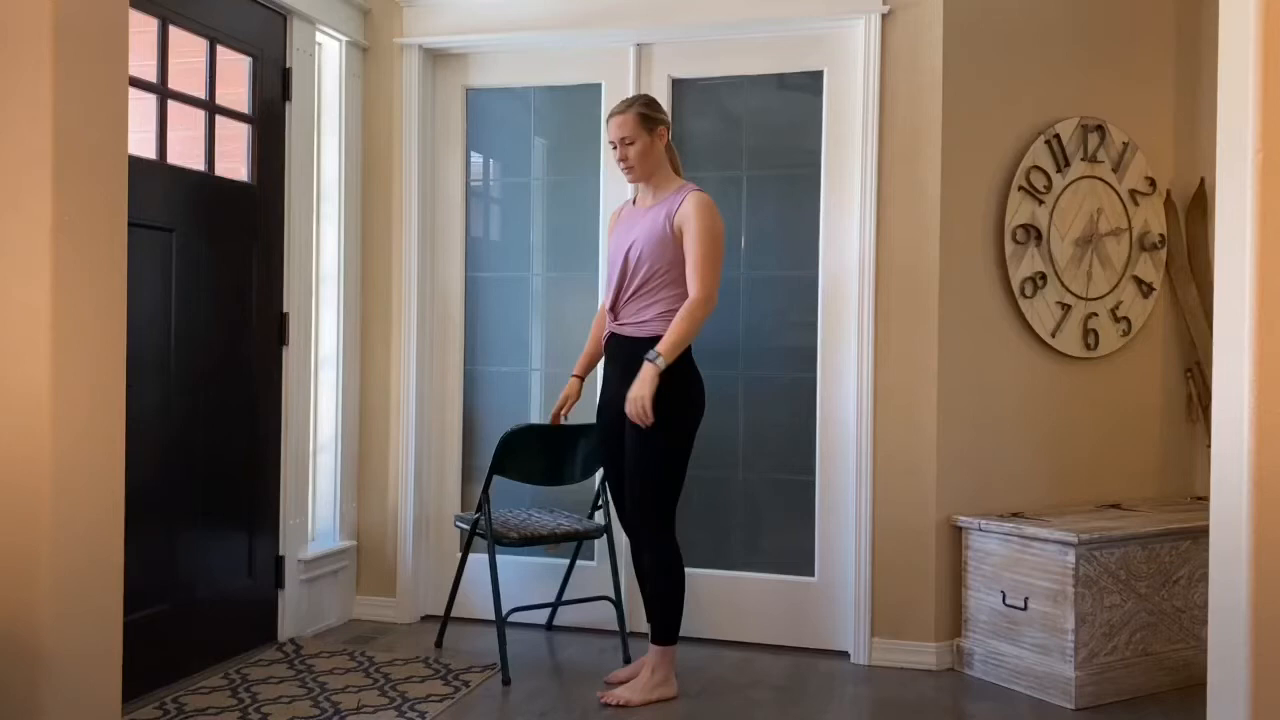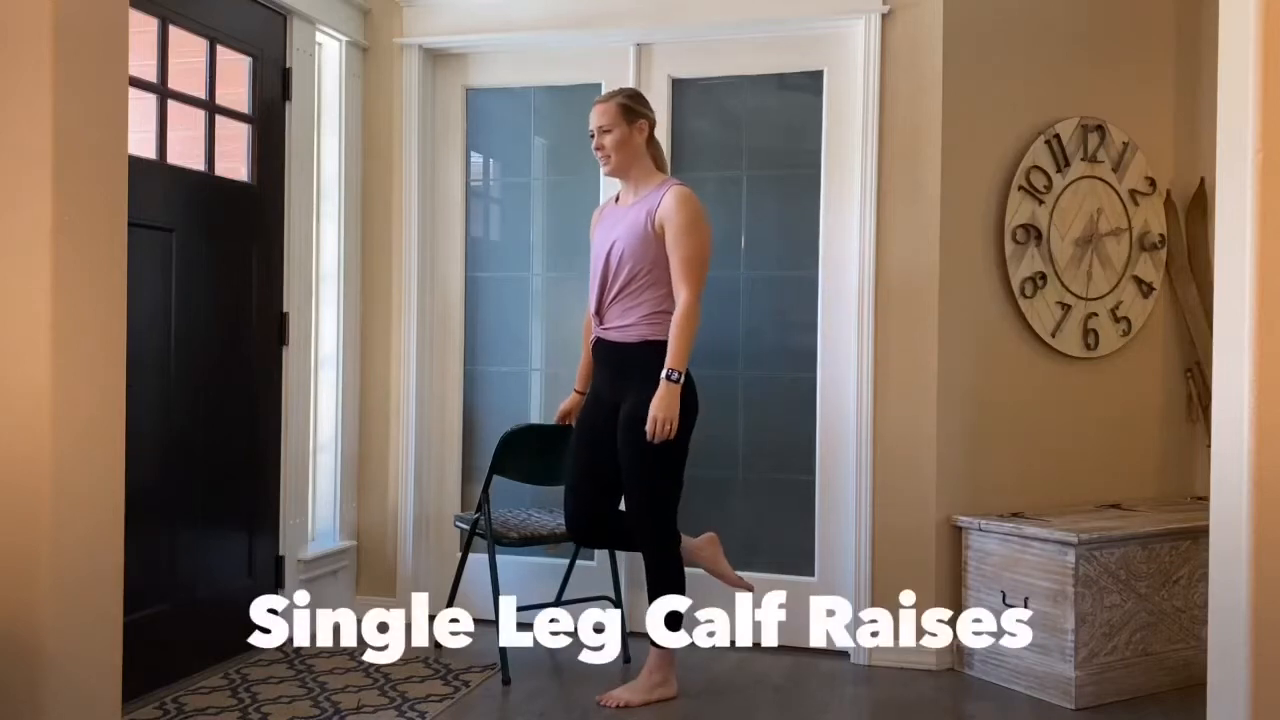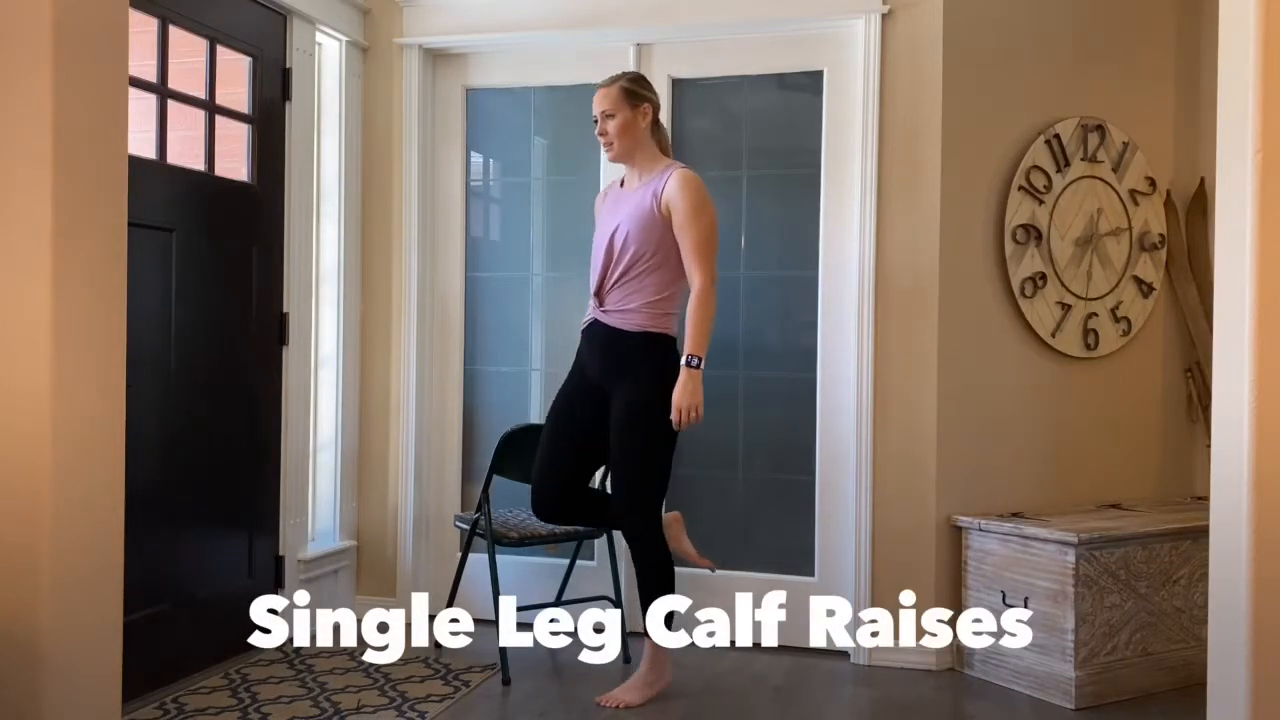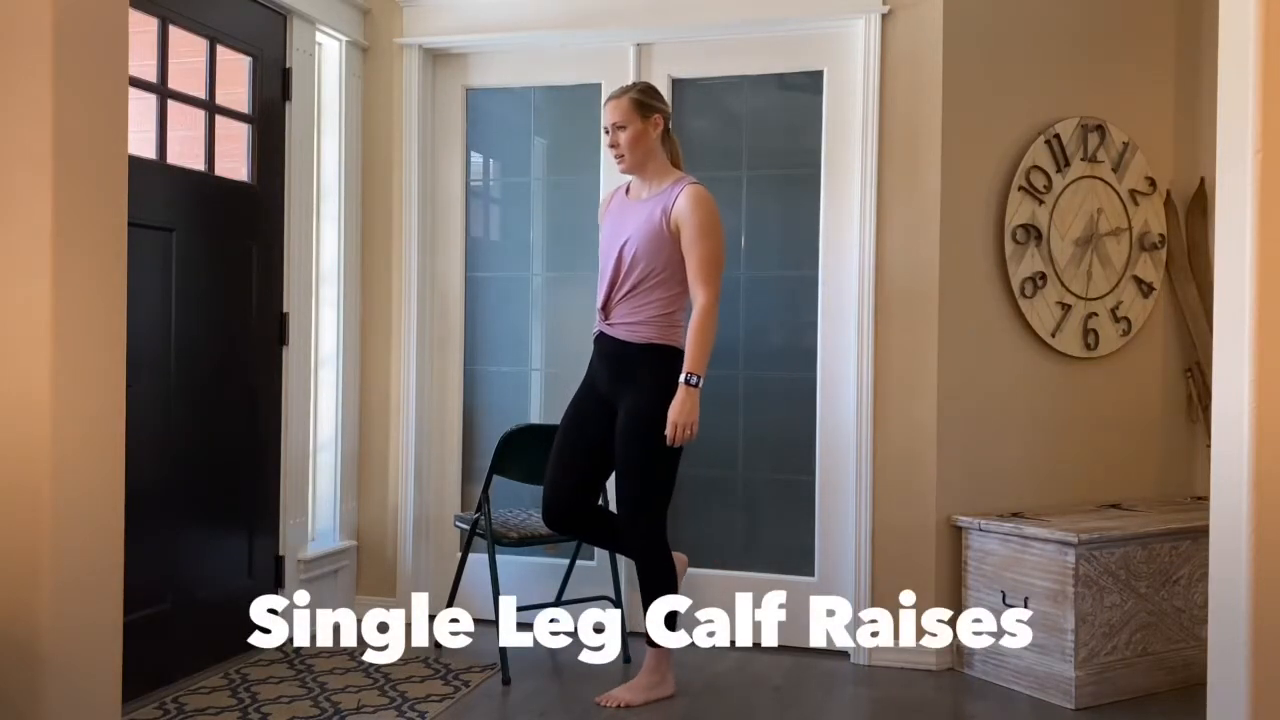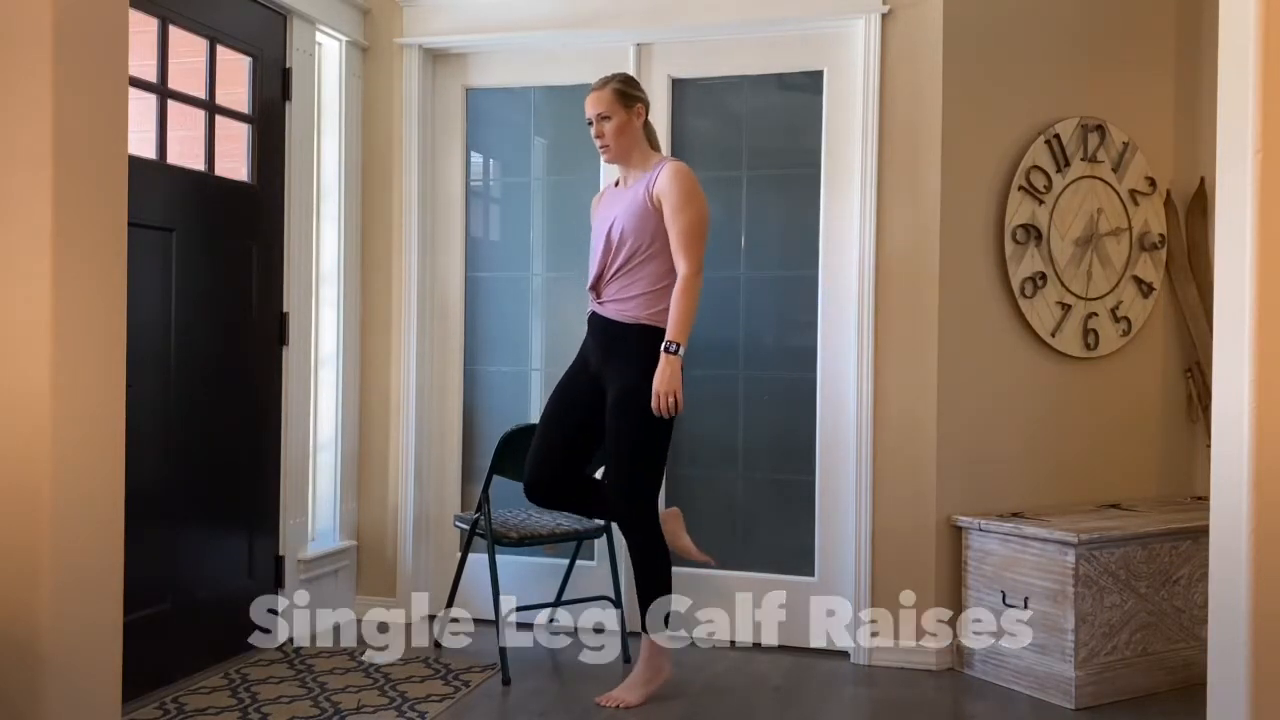
dt=1s
person 1, frame 1
left shoulder: (693, 207)
right shoulder: (622, 216)
left elbow: (700, 297)
left wrist: (653, 369)
right wrist: (579, 375)
left hip: (666, 375)
right hip: (621, 372)
left knee: (651, 520)
right knee: (633, 518)
left ankle: (662, 671)
right ankle: (655, 652)
person 1, frame 2
left shoulder: (675, 201)
right shoulder: (603, 213)
left elbow: (687, 300)
left wrist: (671, 383)
right wrist: (580, 388)
left hip: (652, 374)
right hip: (609, 377)
left knee: (649, 521)
right knee: (585, 519)
left ankle: (660, 672)
right ankle: (692, 548)
person 1, frame 3
left shoulder: (679, 185)
right shoulder: (608, 196)
left elbow: (702, 283)
left wrist: (690, 369)
left hip: (646, 360)
right hip: (593, 355)
left knee: (635, 514)
right knee: (551, 496)
left ankle: (656, 665)
right ankle: (662, 528)
person 1, frame 4
left shoulder: (689, 200)
right shoulder: (612, 202)
left elbow: (705, 302)
left wrist: (689, 386)
left hip: (654, 372)
right hip: (604, 366)
left knee: (641, 520)
right knee: (562, 506)
left ankle: (658, 671)
right ankle: (664, 563)
person 1, frame 5
left shoulder: (672, 178)
right shoulder: (604, 198)
left elbow: (688, 273)
left wrist: (671, 355)
left hip: (642, 352)
right hip: (596, 349)
left knee: (630, 506)
right knee: (544, 479)
left ankle: (653, 662)
right ankle: (659, 523)
